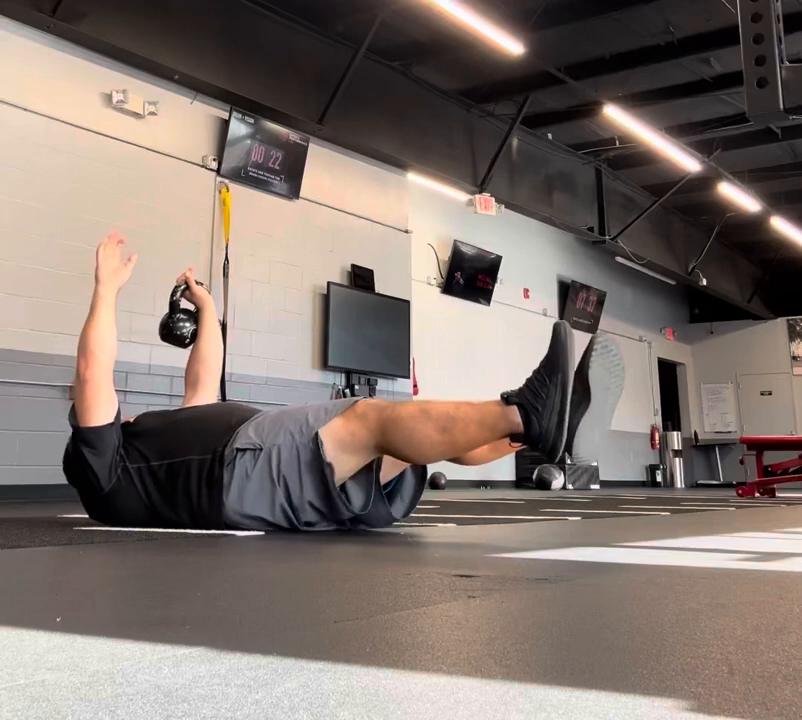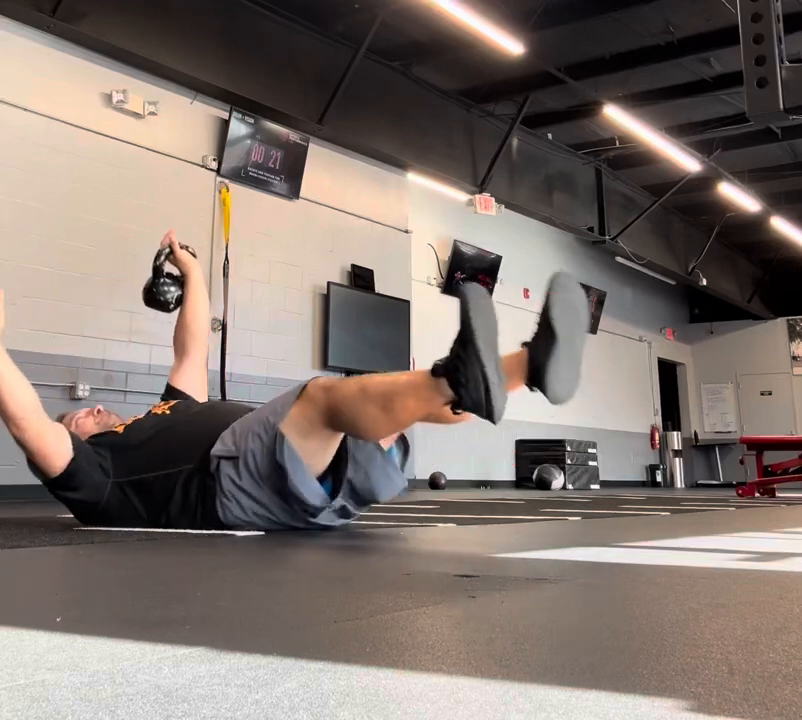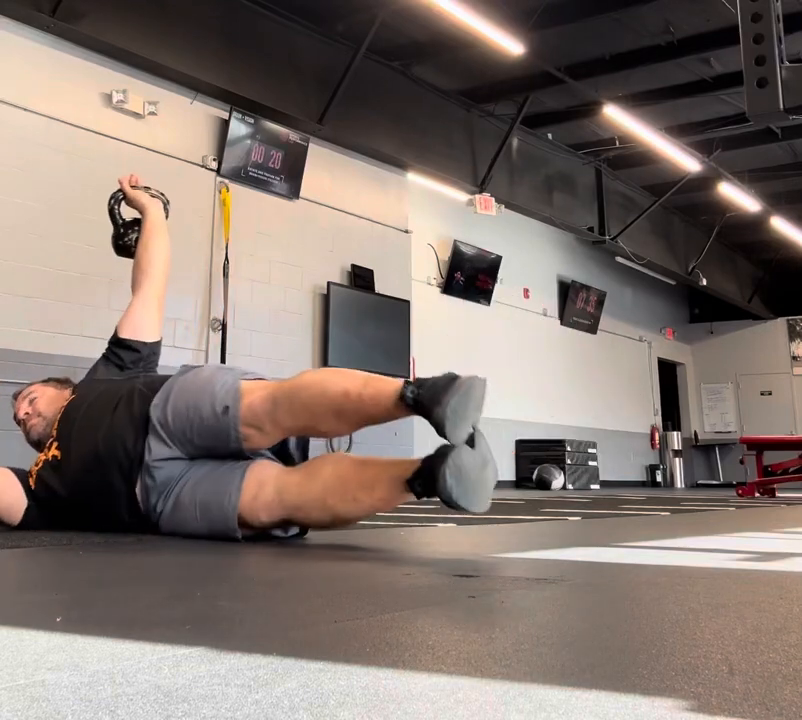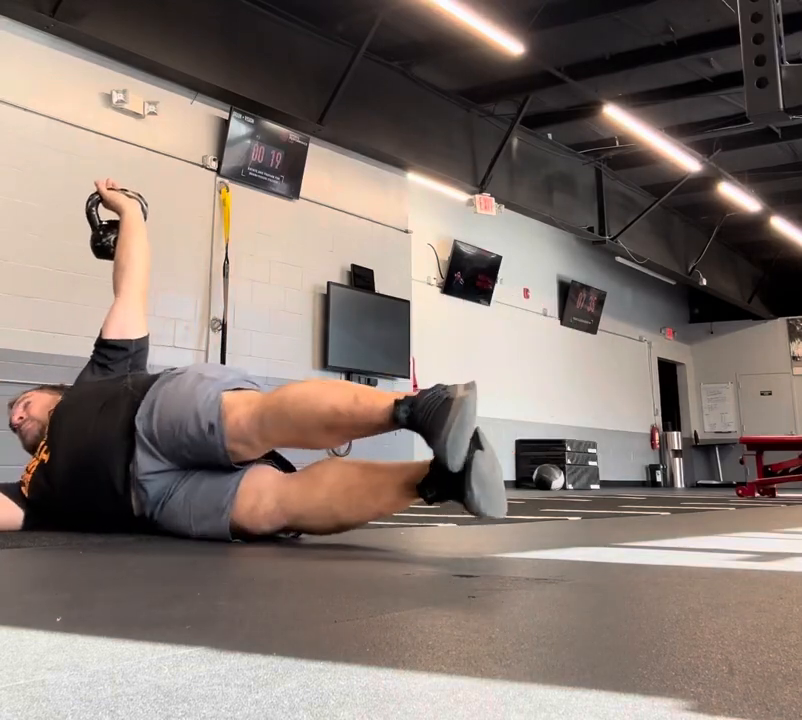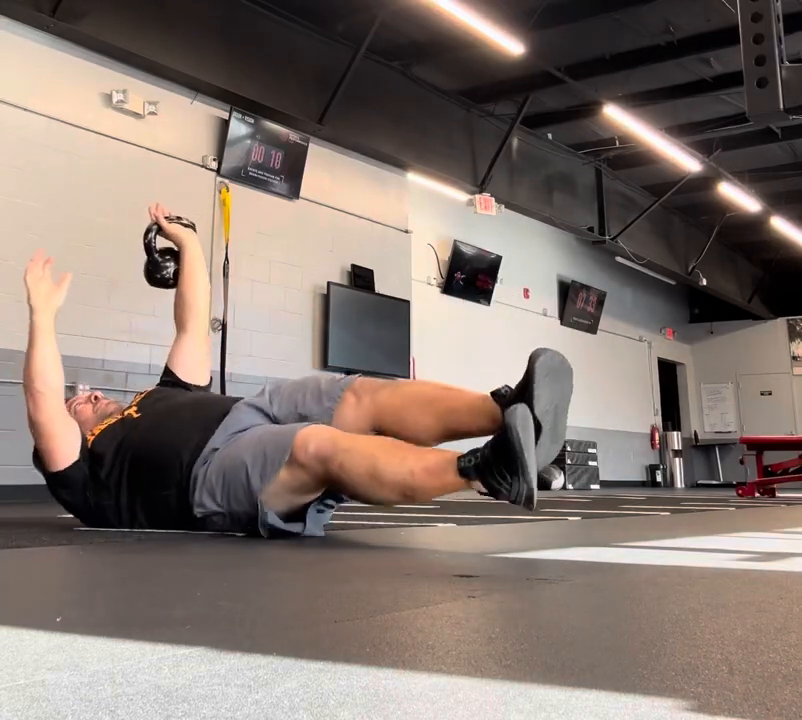
dt=1s
person 1, frame 1
left shoulder: (171, 435)
right shoulder: (103, 464)
left elbow: (203, 383)
right elbow: (92, 375)
left wrist: (206, 308)
right wrist: (106, 288)
left hip: (315, 486)
right hip: (244, 469)
right knee: (371, 417)
left ankle: (558, 417)
right ankle: (523, 414)
person 1, frame 2
left shoulder: (166, 414)
right shoulder: (91, 468)
left elbow: (192, 353)
left wrist: (192, 270)
left hip: (315, 472)
right hip: (238, 475)
left knee: (418, 388)
right knee: (329, 392)
left ankle: (533, 363)
right ankle: (461, 382)
person 1, frame 3
left shoulder: (109, 375)
right shoulder: (45, 486)
left elbow: (148, 290)
left wrist: (152, 212)
right hip: (168, 488)
left knee: (266, 406)
right knee: (275, 495)
left ankle: (422, 395)
right ankle: (428, 475)
person 1, frame 4
left shoulder: (101, 378)
right shoulder: (41, 490)
left elbow: (129, 294)
left wrist: (129, 211)
right hip: (166, 489)
left knee: (254, 417)
right knee: (271, 504)
left ankle: (417, 407)
right ankle: (441, 477)
person 1, frame 5
left shoulder: (162, 397)
right shoulder: (83, 473)
left elbow: (194, 327)
right elbow: (43, 402)
left wrist: (188, 243)
right wrist: (42, 314)
right hip: (213, 473)
left knee: (369, 397)
right knee: (319, 446)
left ankle: (511, 414)
right ankle: (486, 470)
